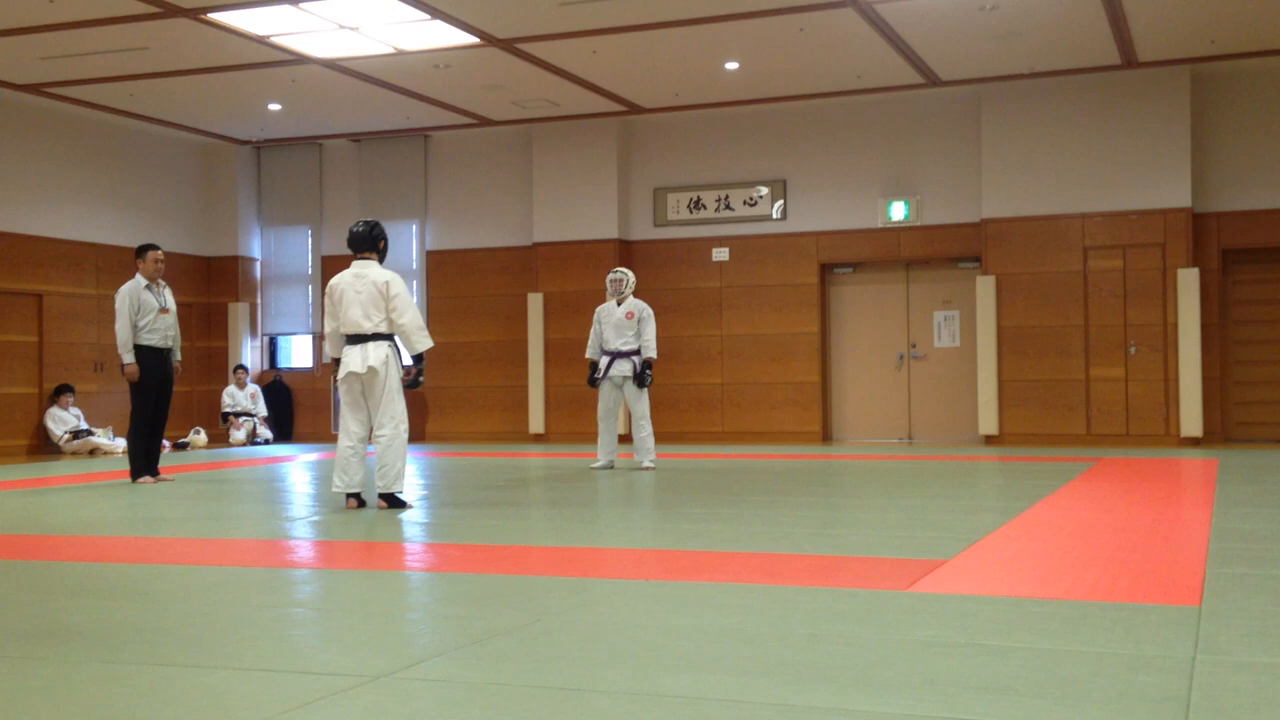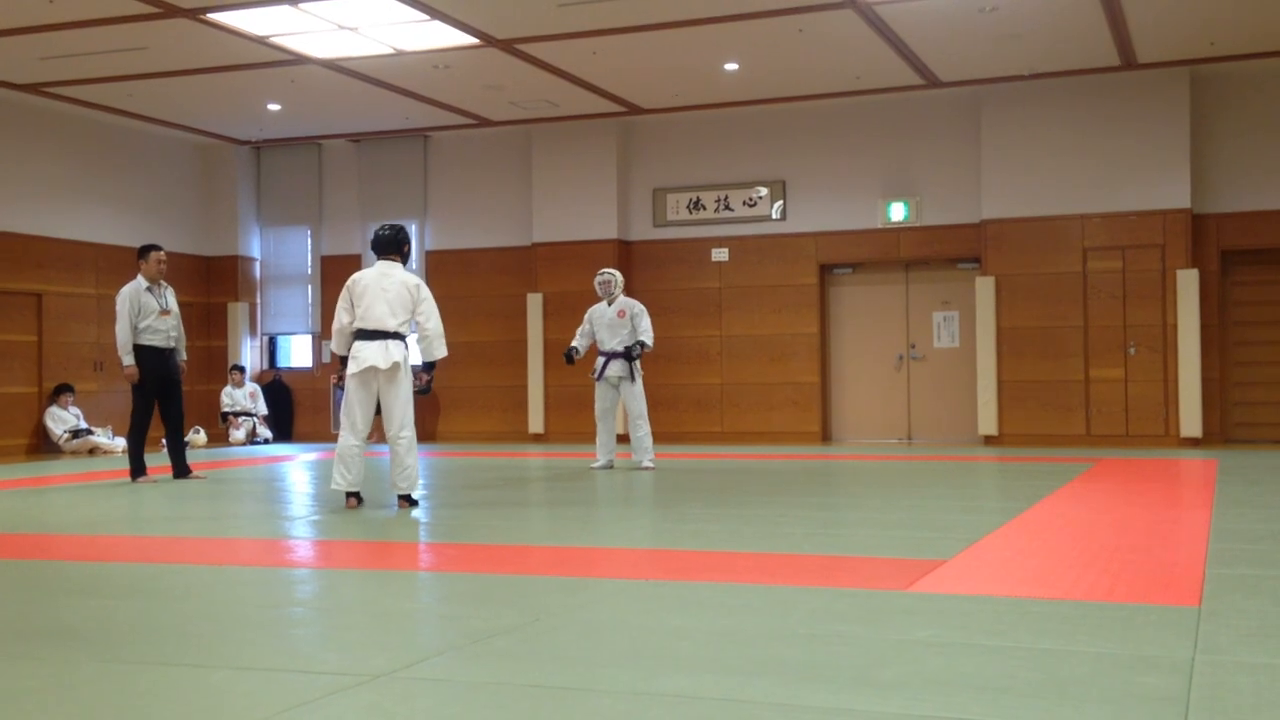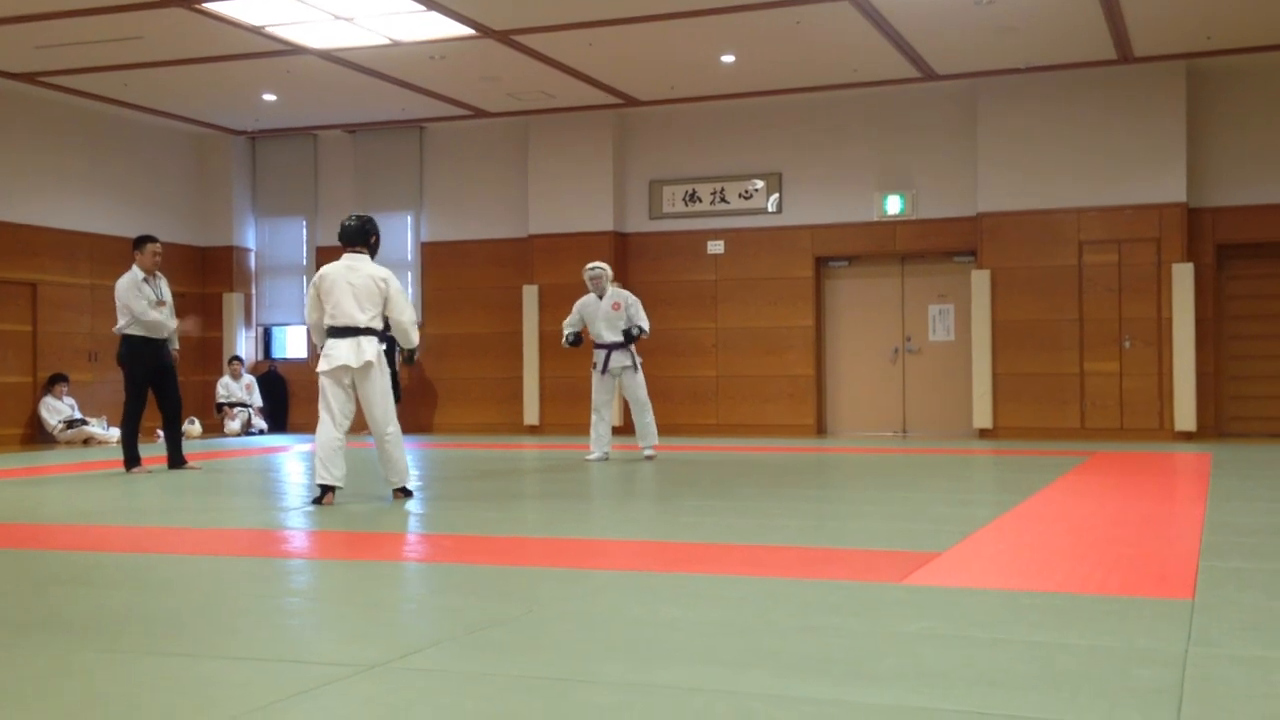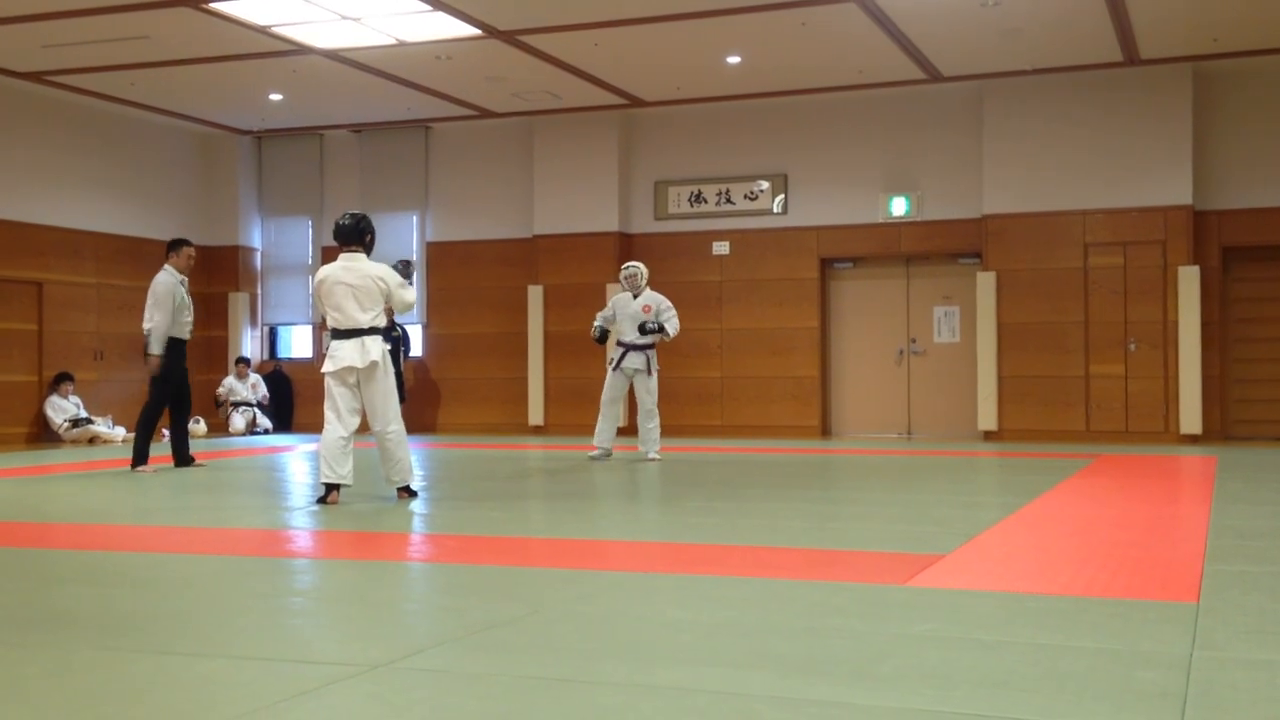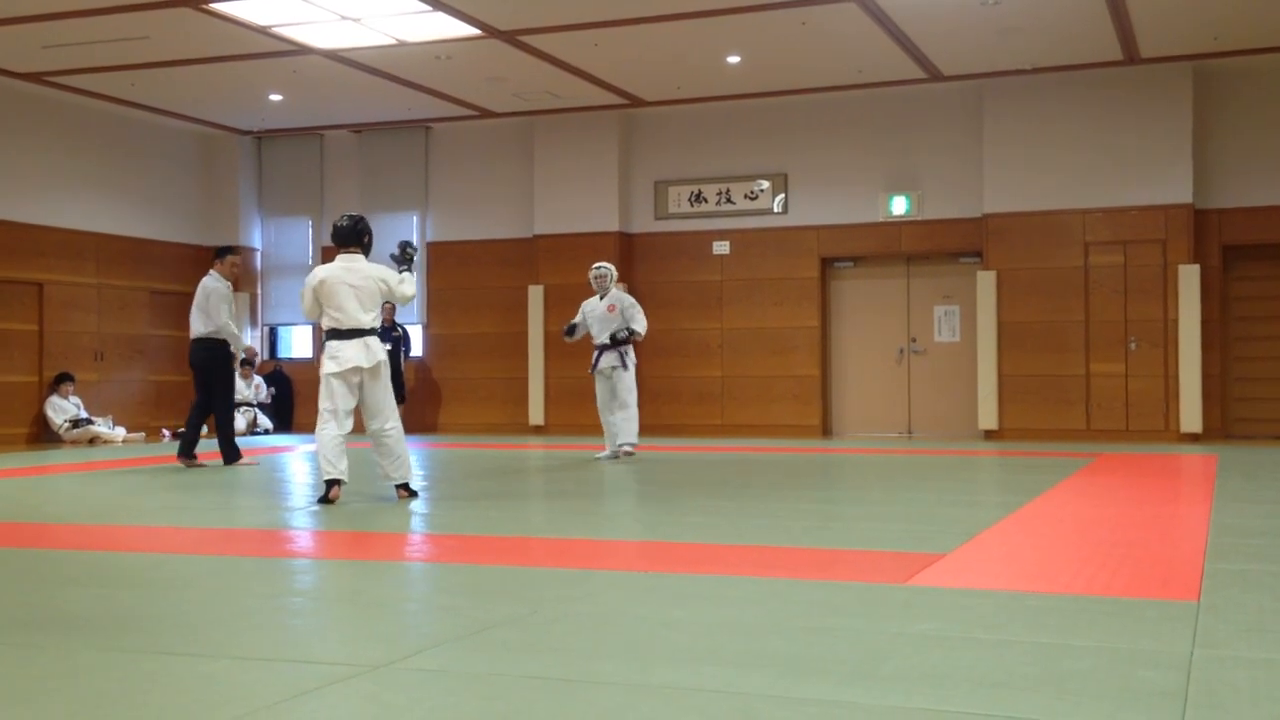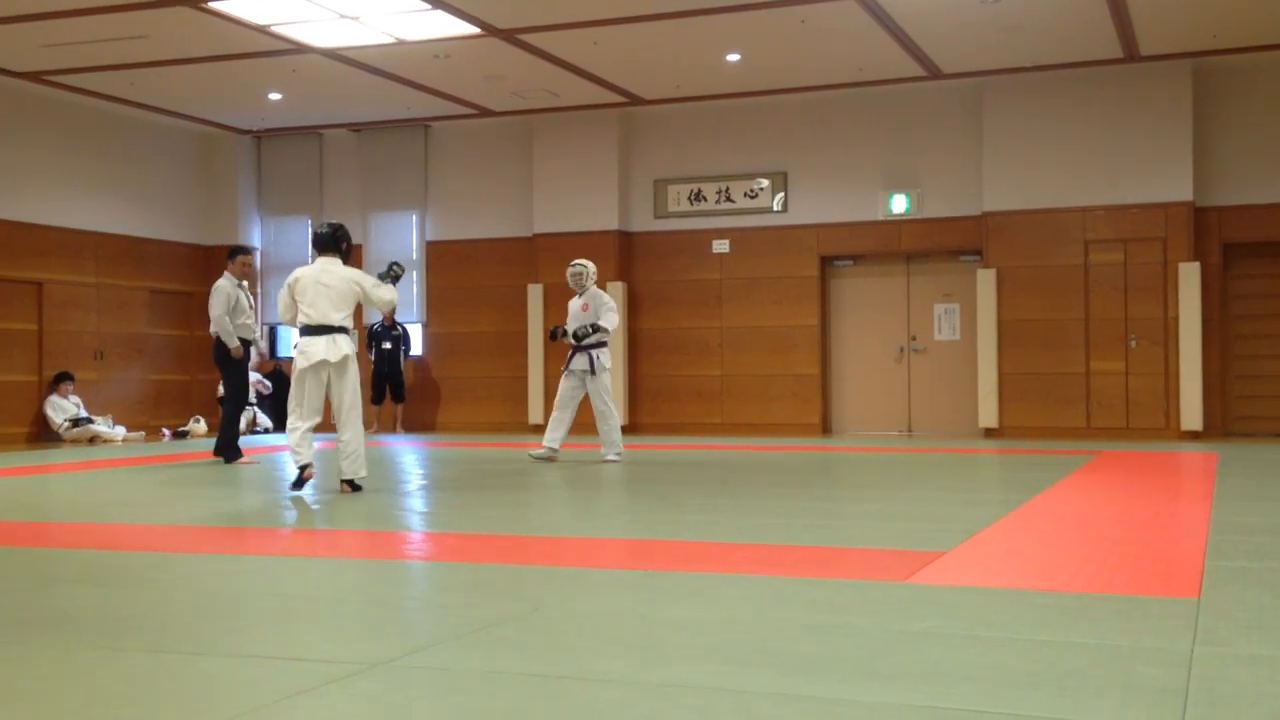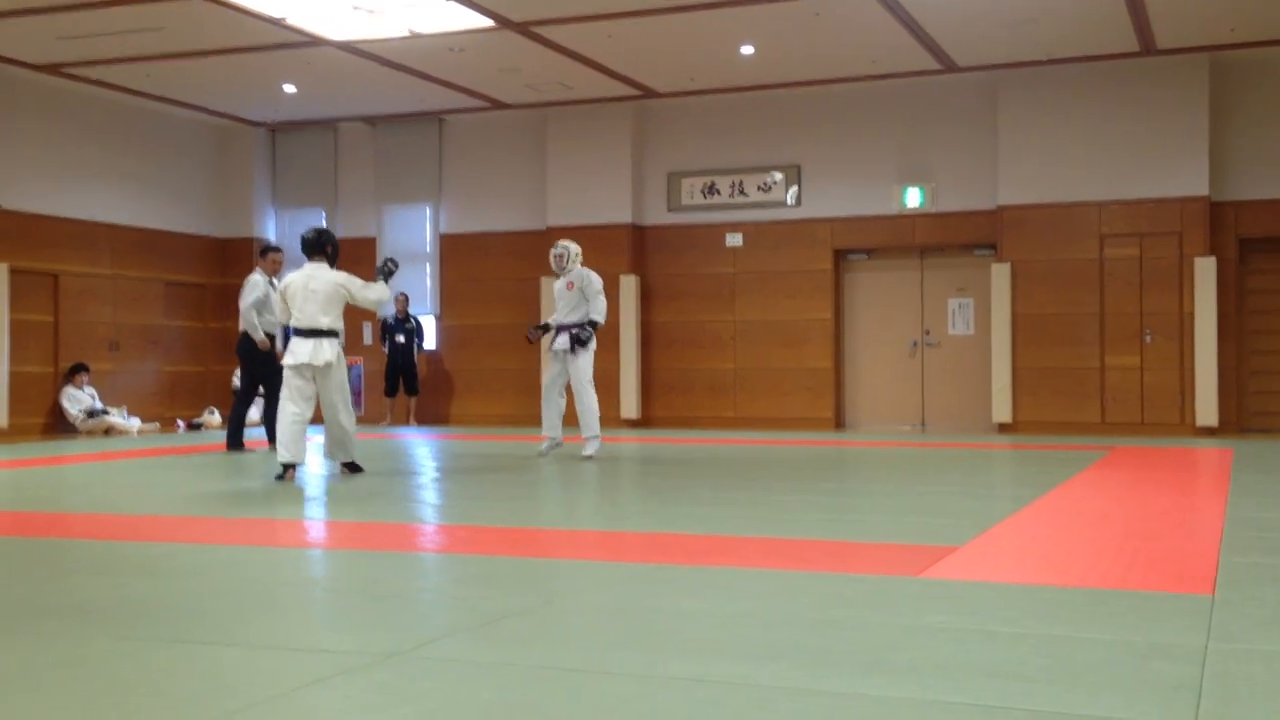
dt=0.7s
person 1, frame 1
left shoulder: (336, 283)
right shoulder: (388, 279)
left elbow: (331, 329)
right elbow: (407, 322)
left wrist: (338, 362)
right wrist: (417, 360)
left hip: (350, 357)
right hip: (381, 356)
left knee: (351, 428)
right knee: (390, 426)
left ankle: (352, 493)
right ankle: (386, 492)
person 1, frame 2
left shoulder: (357, 280)
right shoulder: (413, 283)
left elbow: (341, 325)
right elbow: (430, 327)
left wrist: (343, 361)
right wrist: (429, 367)
left hip: (361, 353)
right hip: (394, 355)
left knee: (353, 426)
right knee: (400, 428)
left ankle: (351, 492)
right ankle: (404, 493)
person 1, frame 3
left shoulder: (324, 274)
right shoulder: (382, 275)
left elbow: (313, 319)
right elbow: (403, 319)
right wrist: (410, 347)
left hip: (334, 350)
right hip: (368, 350)
left knee: (331, 422)
right knee: (384, 422)
left ankle: (327, 488)
right ankle: (399, 485)
person 1, frame 4
left shoulder: (323, 275)
right shoulder: (381, 272)
right elbow: (406, 302)
right wrist: (406, 278)
left hip: (340, 350)
right hip: (372, 349)
left knee: (337, 421)
right knee: (387, 421)
left ankle: (332, 487)
right ankle: (402, 484)
person 1, frame 5
left shoulder: (320, 274)
right shoulder: (378, 273)
left elbow: (311, 313)
right elbow: (406, 293)
right wrist: (405, 267)
left hip: (337, 351)
right hip: (370, 349)
left knee: (332, 421)
right knee: (385, 420)
left ankle: (333, 482)
right ankle: (402, 483)
person 1, frame 6
left shoulder: (298, 276)
right shoulder: (354, 276)
left elbow: (285, 315)
right elbow: (387, 301)
right wrist: (389, 281)
left hip: (309, 347)
right hip: (340, 347)
left knee: (301, 413)
right knee: (349, 416)
left ankle: (304, 465)
right ankle: (349, 477)
person 1, frame 7
left shoulder: (290, 280)
right shoulder: (341, 280)
left elbow: (283, 316)
right elbow: (376, 298)
right wrist: (383, 278)
left hip: (298, 348)
right hip: (328, 349)
left knee: (293, 409)
right knee: (338, 411)
left ankle: (288, 464)
right ankle: (346, 459)
person 2, frame 1
left shoulder: (165, 290)
right shoulder: (130, 290)
right elbow: (124, 328)
left wrist: (176, 357)
right wrist: (129, 361)
left hip: (163, 357)
right hip: (144, 357)
left knee: (160, 416)
right knee: (142, 416)
left ankle: (152, 468)
right ankle: (139, 472)
person 2, frame 2
left shoulder: (168, 291)
right shoulder: (131, 292)
left elbow: (177, 326)
right elbow: (124, 329)
left wrist: (181, 357)
right wrist: (128, 362)
left hip: (168, 358)
right hip: (145, 358)
left knee: (175, 416)
right knee: (141, 416)
left ankle: (181, 468)
right ankle: (138, 471)
person 2, frame 3
left shoulder: (161, 280)
right shoulder: (127, 283)
right elbow: (145, 315)
left wrist: (173, 345)
right wrist: (177, 326)
left hip: (160, 347)
right hip: (137, 348)
left knee: (172, 404)
right knee: (135, 406)
left ankle: (176, 458)
right ankle: (132, 461)
person 2, frame 4
left shoulder: (177, 282)
right shoulder: (166, 282)
right elbow: (161, 320)
right wrist: (155, 353)
left hip: (175, 349)
right hip: (164, 351)
left knee: (182, 404)
right knee: (156, 404)
left ankle: (182, 457)
right ankle: (139, 460)
person 2, frame 5
left shoulder: (210, 284)
right shoulder: (218, 287)
right elbow: (222, 323)
left wrist: (233, 347)
right wrist: (242, 346)
left hip: (201, 348)
right hip: (214, 349)
left knee: (204, 403)
right knee: (224, 403)
left ankle: (186, 451)
right ankle: (231, 455)
person 2, frame 6
left shoulder: (242, 288)
right shoulder: (223, 287)
right elbow: (219, 318)
left wrist: (257, 344)
right wrist: (234, 344)
left hip: (240, 347)
right hip: (230, 349)
left knee: (238, 399)
right knee: (235, 400)
left ankle: (223, 448)
right ankle: (231, 453)
person 2, frame 7
left shoulder: (268, 283)
right shoulder: (257, 281)
right elbow: (247, 309)
left wrist: (274, 346)
right wrist: (260, 338)
left hip: (253, 343)
right hip: (257, 343)
left knee: (246, 393)
right knee: (275, 389)
left ankle: (234, 441)
right ankle: (275, 439)
person 3, frame 1
left shoulder: (641, 308)
right shoulder: (602, 310)
left elbow: (648, 340)
right elbow: (595, 341)
left wrist: (647, 368)
right wrist: (592, 368)
left hip: (632, 365)
right hip: (608, 366)
left knee: (640, 413)
right knee: (605, 414)
left ankle: (647, 458)
right ankle: (606, 458)
person 3, frame 2
left shoulder: (633, 306)
right shoulder: (594, 311)
left elbow: (646, 332)
right elbow: (584, 336)
left wrist: (638, 347)
right wrist: (573, 350)
left hip: (627, 365)
right hip: (604, 366)
left knee: (637, 412)
right knee: (603, 414)
left ankle: (646, 457)
right ankle: (605, 458)
person 3, frame 3
left shoulder: (625, 296)
right shoulder: (583, 303)
left elbow: (642, 319)
right elbow: (569, 325)
left wrist: (637, 329)
right wrist: (571, 337)
left hip: (626, 355)
right hip: (602, 357)
left knee: (639, 400)
right knee: (600, 404)
left ankle: (648, 445)
right ankle: (600, 450)
person 3, frame 4
left shoulder: (658, 301)
right shoulder: (617, 301)
left elbow: (673, 326)
right elbow: (602, 319)
left wrist: (656, 327)
right wrist: (599, 331)
left hip: (644, 357)
right hip: (621, 356)
left knee: (647, 405)
right knee: (609, 401)
left ankle: (651, 449)
right ankle: (603, 446)
person 3, frame 5
left shoulder: (623, 299)
right shoulder: (588, 305)
left elbow: (640, 322)
right elbow: (579, 328)
left wrist: (627, 333)
right wrist: (570, 330)
left hip: (621, 355)
right hip: (601, 358)
left knee: (625, 398)
right knee: (605, 404)
left ankle: (627, 443)
right ankle: (612, 447)
person 3, frame 6
left shoulder: (600, 297)
right shoulder: (574, 302)
left elbow: (610, 320)
left wrist: (590, 329)
right wrist: (561, 332)
left hip: (595, 357)
right hip: (576, 358)
left knee: (603, 406)
right knee: (563, 404)
left ankle: (613, 450)
right ankle: (550, 448)
person 3, frame 7
left shoulder: (585, 276)
right shoulder: (559, 283)
left elbow: (598, 303)
left wrist: (590, 327)
right wrist: (543, 328)
left hip: (579, 339)
right hip: (562, 339)
left knee: (581, 385)
right knee: (551, 386)
left ankle: (592, 437)
right ankle: (553, 437)
